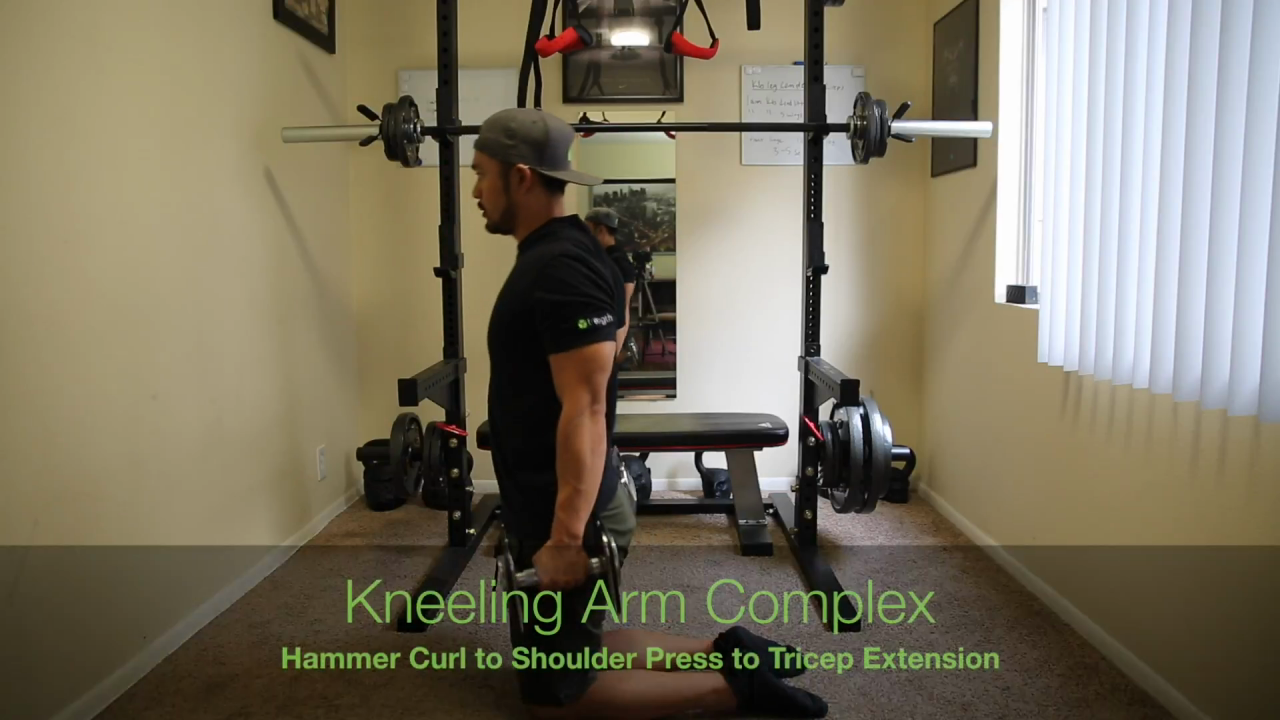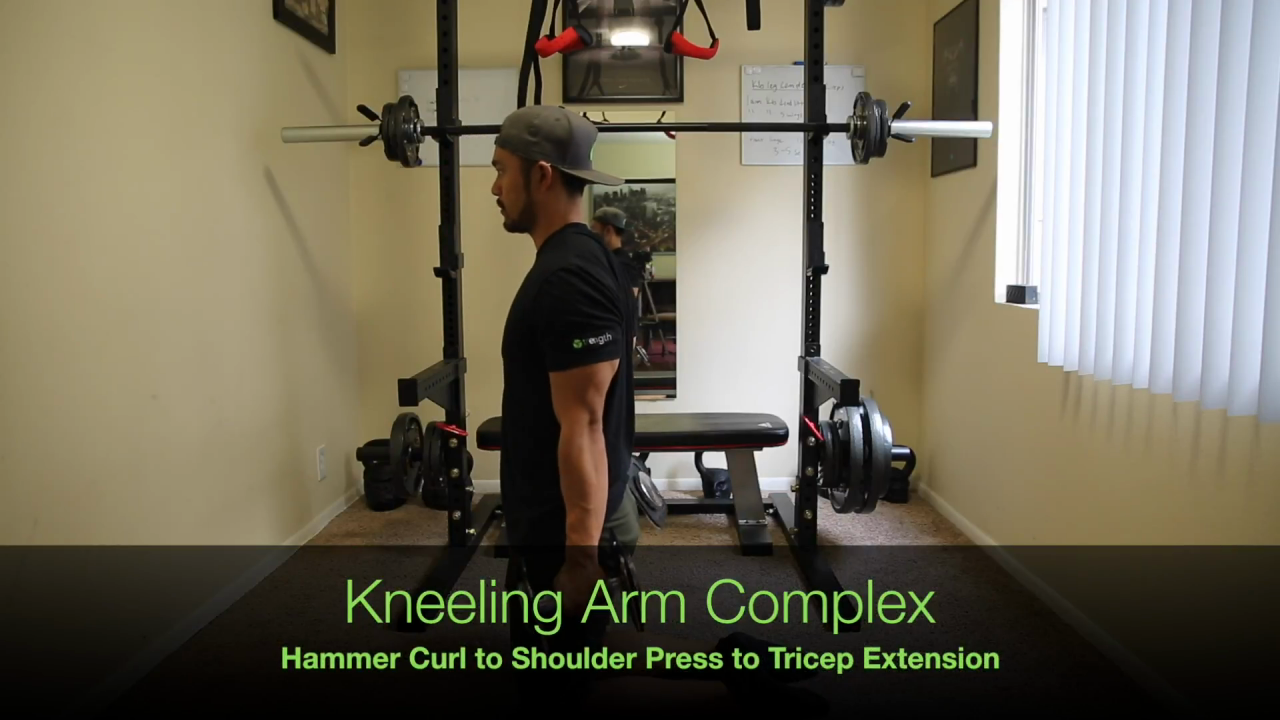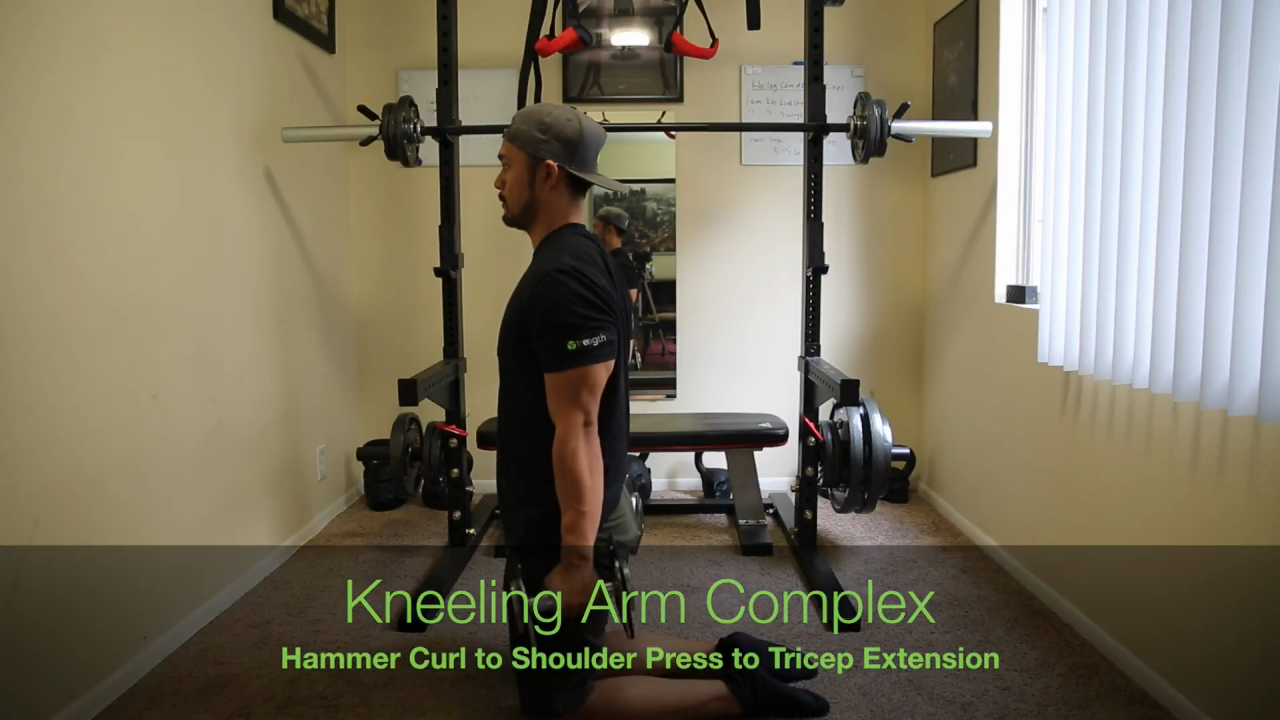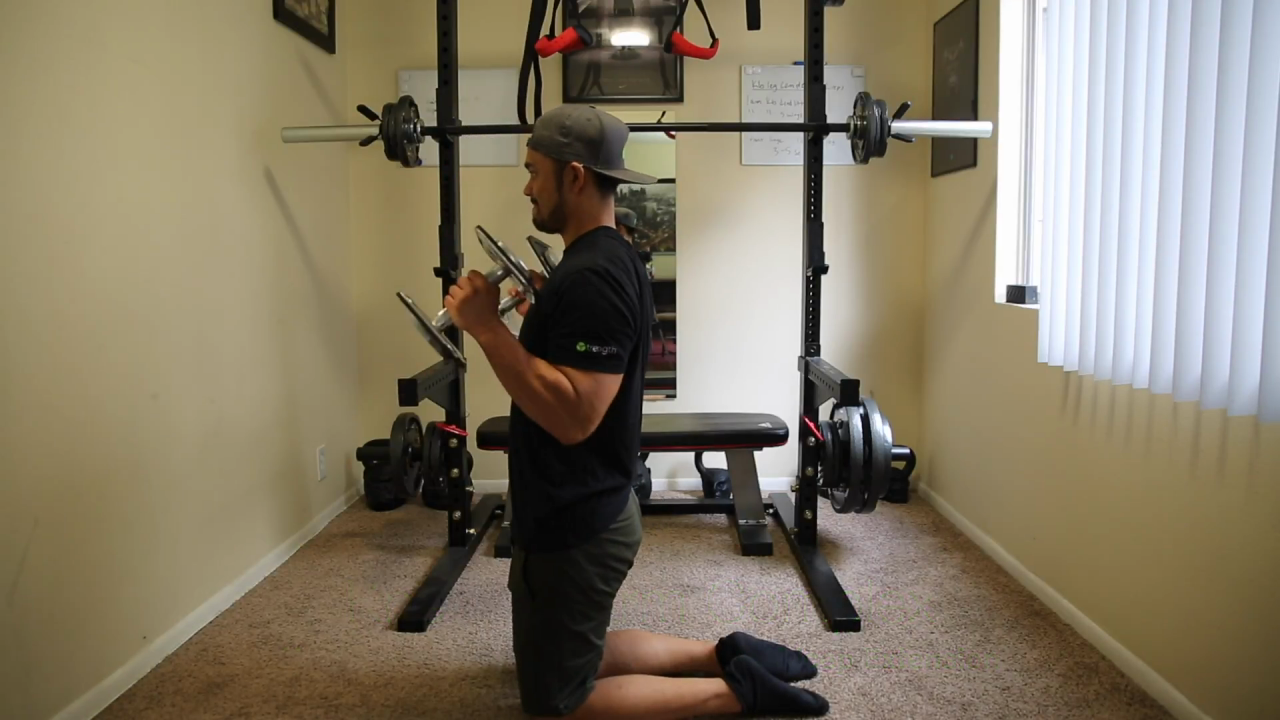
dt=1s
person 1, frame 1
left shoulder: (563, 266)
right shoulder: (546, 256)
left elbow: (586, 407)
left wrist: (567, 538)
left hip: (571, 517)
right hip: (550, 508)
right knee: (579, 645)
right ankle: (720, 650)
person 1, frame 2
left shoulder: (567, 280)
right shoulder: (575, 262)
left elbow: (583, 426)
left wrist: (581, 557)
left hip: (567, 529)
right hip: (564, 519)
right knee: (588, 651)
right ankle: (727, 658)
person 1, frame 3
left shoulder: (562, 280)
right shoulder: (576, 261)
left elbow: (577, 426)
left wrist: (576, 560)
left hip: (563, 530)
right hip: (563, 520)
right knee: (580, 653)
right ankle: (726, 657)
person 1, frame 4
left shoulder: (593, 277)
right shoulder: (601, 260)
left elbow: (574, 416)
left wrist: (490, 329)
right wrist: (536, 317)
left hip: (574, 526)
right hip: (582, 512)
right knee: (576, 654)
right ankle: (723, 655)
